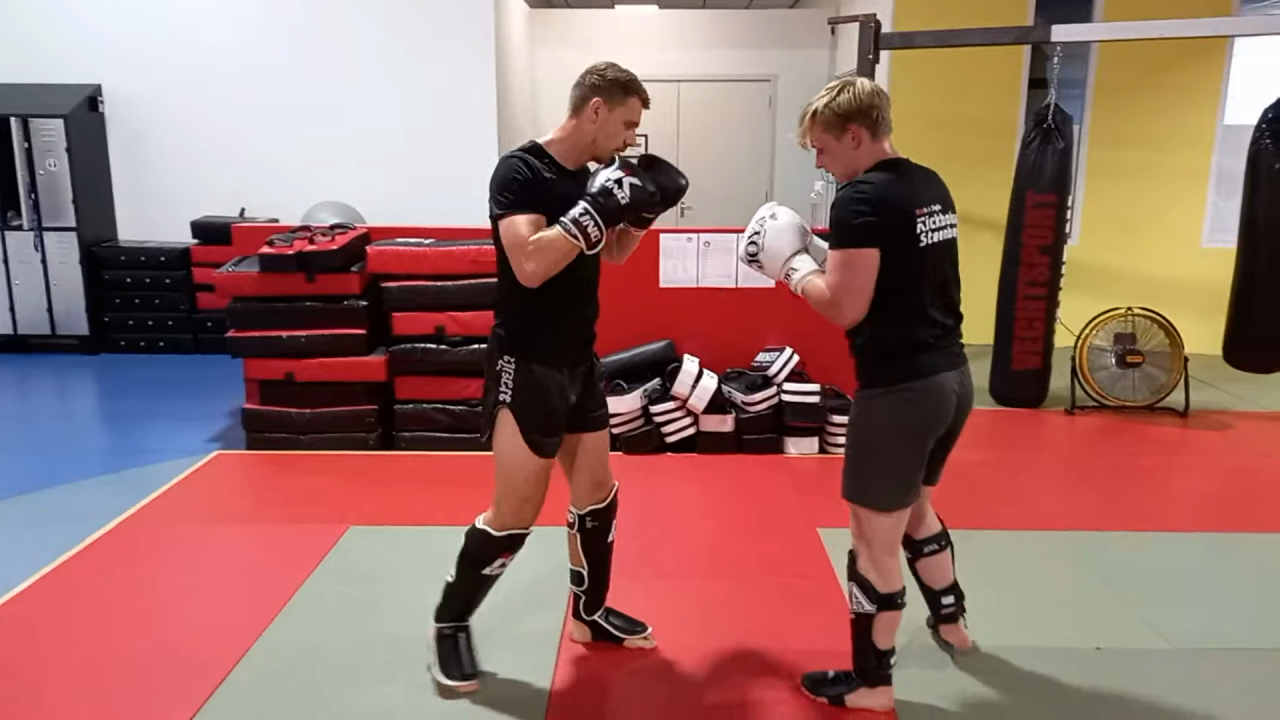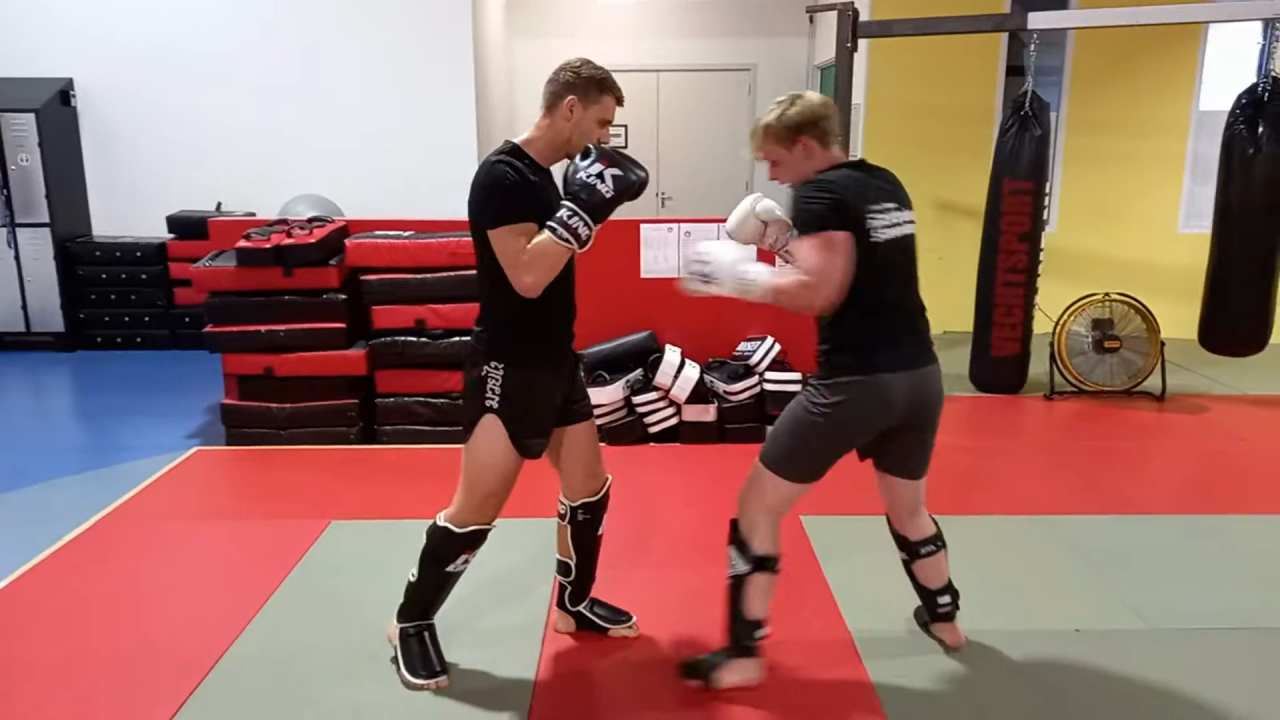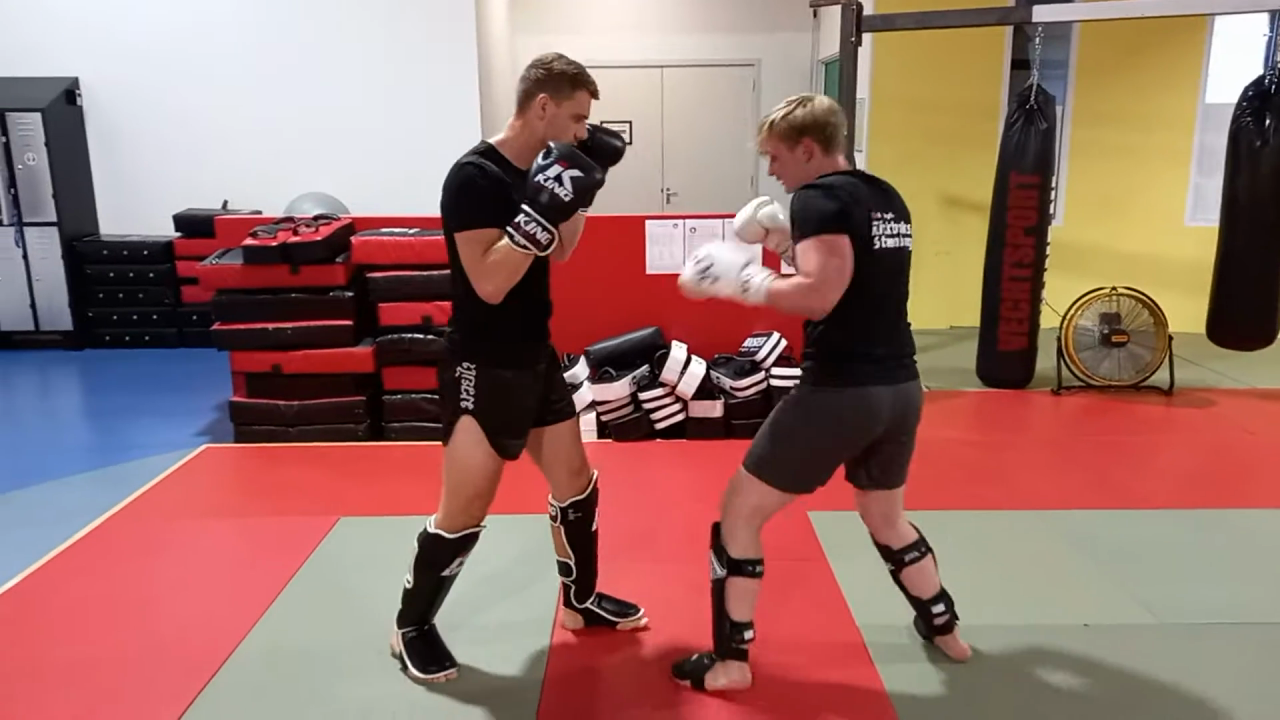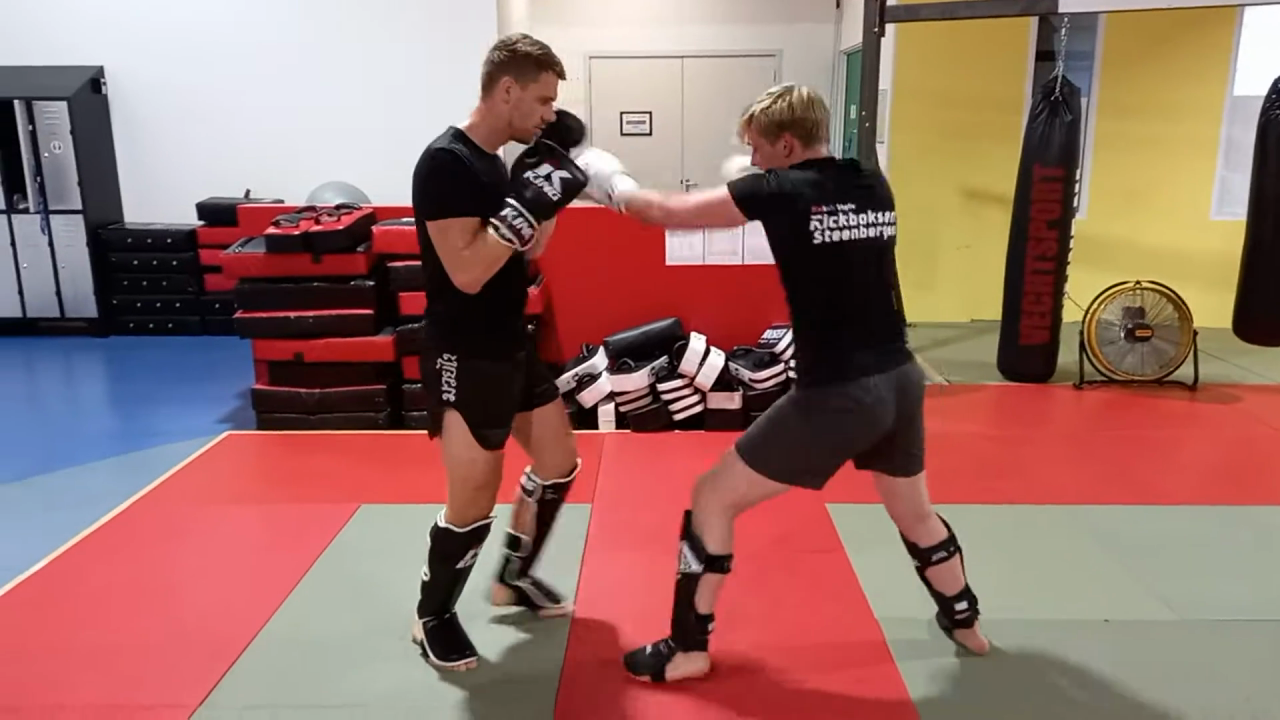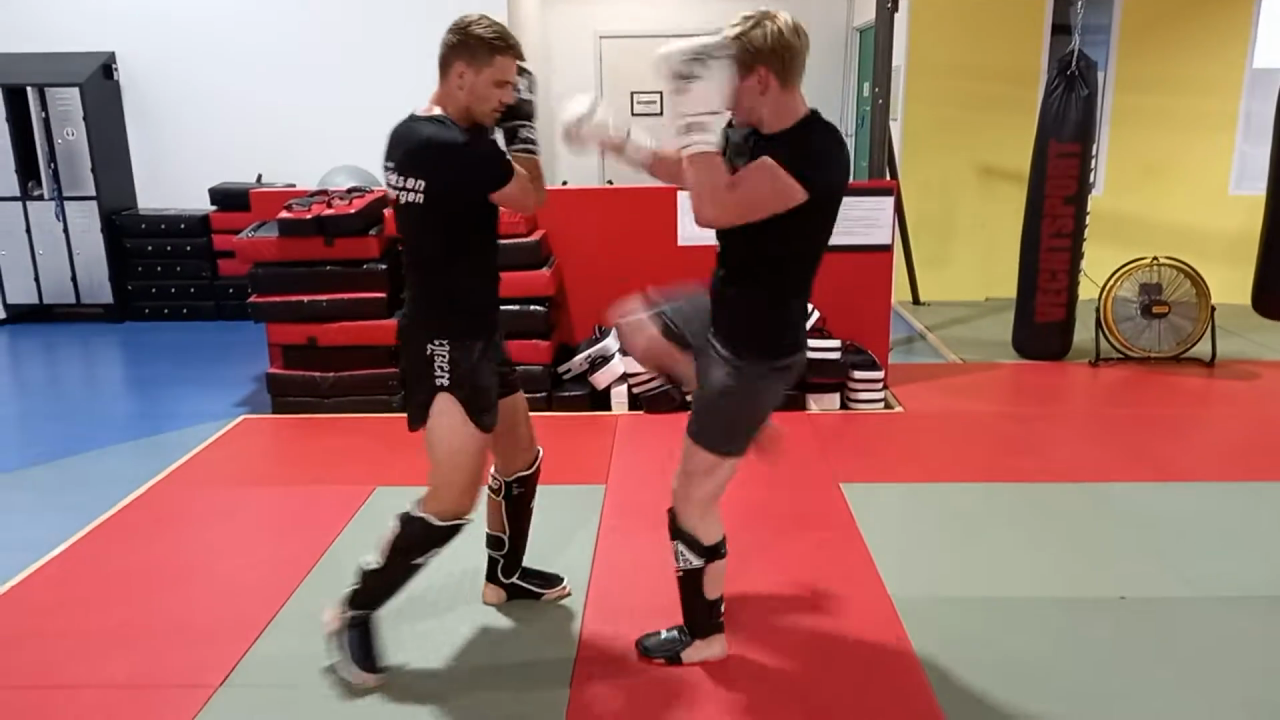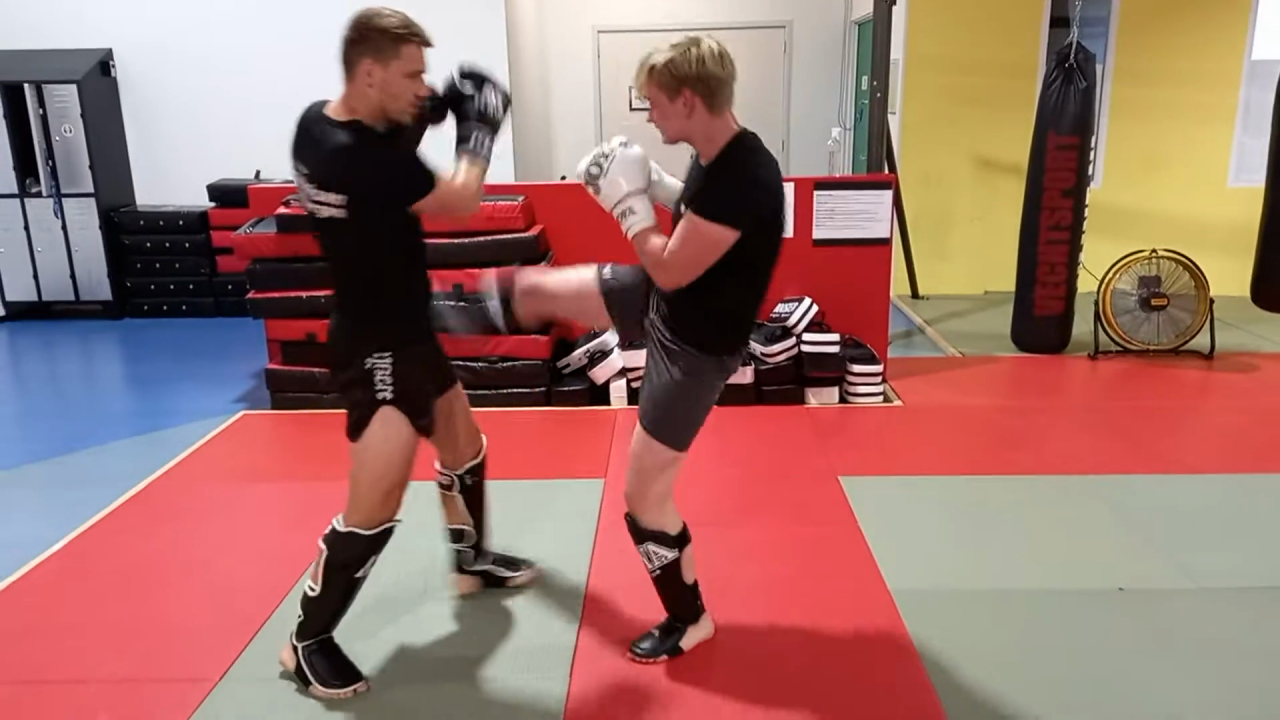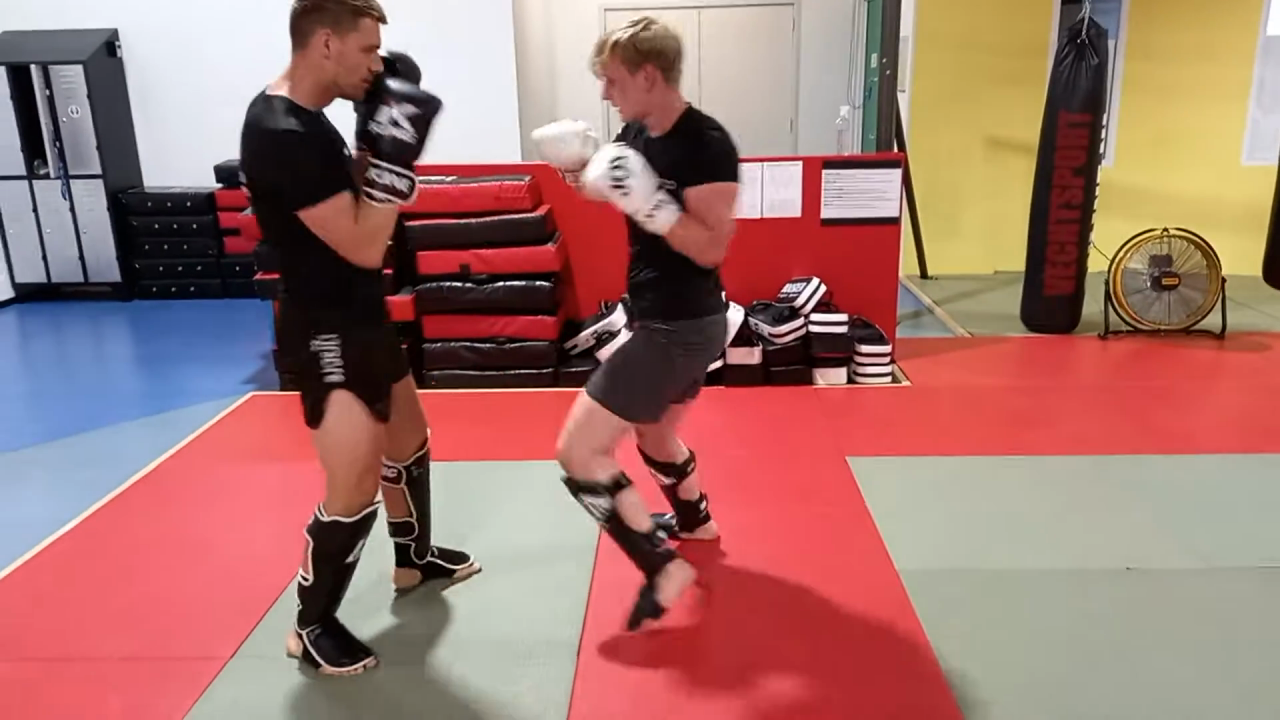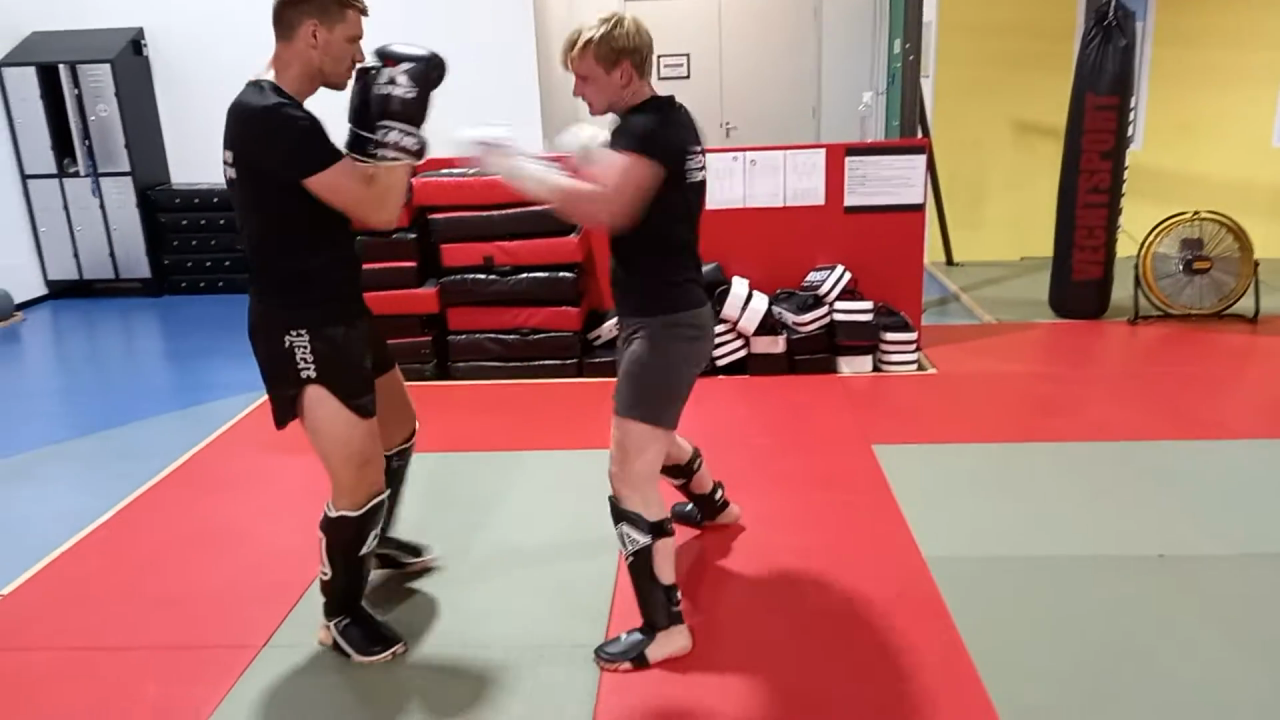
dt=0.3s
person 1, frame 1
left shoulder: (583, 176)
right shoulder: (521, 171)
left elbow: (610, 254)
right elbow: (532, 265)
left wrist: (641, 209)
right wrist: (600, 205)
left hip: (577, 361)
right hip: (526, 365)
left knee: (596, 493)
right knee: (514, 513)
left ankle: (590, 612)
right ankle: (449, 623)
person 1, frame 2
left shoulder: (543, 172)
right shoulder: (502, 174)
right elbow: (529, 276)
left wrist: (602, 201)
right wrist: (581, 204)
left hip: (555, 360)
right hip: (508, 367)
left knee: (589, 486)
right knee: (475, 511)
left ankle: (573, 603)
right ankle: (411, 622)
person 1, frame 3
left shoulder: (533, 171)
right shoulder: (474, 176)
left elbow: (559, 252)
right elbow: (488, 284)
left wrist: (584, 184)
right wrist: (541, 205)
left hip: (534, 357)
right hip: (481, 369)
left knee: (576, 484)
right knee: (463, 515)
left ankle: (582, 600)
right ankle: (411, 627)
person 1, frame 4
left shoulder: (500, 161)
right shoulder: (445, 163)
left elbow: (529, 249)
right elbow: (466, 274)
left wrist: (547, 176)
right wrist: (524, 203)
left hip: (511, 345)
right hip: (463, 357)
left knee: (558, 461)
right knee: (471, 506)
left ankle: (515, 575)
right ankle: (433, 616)
person 1, frame 5
left shoulder: (413, 135)
right shoulder: (458, 150)
right elbow: (532, 198)
left wrist: (502, 124)
right wrist: (521, 126)
left hip: (468, 331)
right hip: (444, 343)
left knee: (520, 459)
right knee: (451, 502)
left ankle: (505, 576)
right ankle: (353, 610)
person 1, frame 6
left shoulder: (316, 125)
right shoulder: (369, 159)
right elbow: (460, 202)
left wrist: (417, 120)
right wrist: (483, 124)
left hip: (400, 331)
right hip: (380, 347)
left knee: (465, 445)
right knee: (373, 510)
left ankle: (473, 561)
right ankle: (308, 639)
person 1, frame 7
left shoulder: (306, 116)
right shoulder: (280, 134)
left elbow: (355, 202)
right elbow: (364, 247)
left wrist: (392, 134)
right wrist: (396, 150)
left hip: (360, 317)
right hip: (326, 333)
left knee: (409, 442)
right knee: (352, 492)
left ankle: (415, 556)
right ankle: (312, 625)
person 1, frame 8
left shoulder: (289, 112)
right shoulder: (267, 119)
left elbow: (354, 194)
right elbow: (380, 212)
left wrist: (374, 121)
right wrist: (401, 118)
left hip: (337, 311)
right hip: (300, 329)
left knee: (397, 428)
right knee: (360, 482)
left ankle: (374, 545)
right ankle: (342, 614)
person 2, frame 1
left shoulder: (860, 199)
right shoulder: (929, 185)
left elbow: (845, 308)
left wrist: (791, 261)
right wrist: (811, 250)
left hip: (900, 390)
right hip: (951, 377)
left knee: (874, 541)
right knee: (913, 504)
right ankle: (951, 616)
person 2, frame 2
left shoulder: (821, 194)
right shoulder: (886, 184)
left elbow: (814, 294)
left wrist: (738, 273)
right wrist: (780, 233)
left hip: (854, 384)
right hip: (919, 376)
left knee: (759, 509)
right knee: (907, 506)
left ankle: (742, 654)
right ankle: (944, 616)
person 2, frame 3
left shoulder: (820, 198)
right shoulder: (887, 200)
left elbow: (818, 297)
left wrist: (737, 279)
right wrist: (784, 236)
left hip: (838, 394)
right hip: (902, 388)
left knee: (739, 514)
right knee: (884, 515)
left ankle: (730, 660)
right ankle: (943, 626)
person 2, frame 4
left shoulder: (777, 189)
right shoulder: (872, 183)
left elbow: (671, 213)
left wrist: (610, 183)
left hip: (836, 393)
right hip: (900, 379)
left knee: (712, 501)
right knee: (913, 508)
left ankle: (688, 647)
right ankle: (965, 621)
person 2, frame 5
left shoulder: (816, 152)
right shoulder: (751, 129)
left elbow: (717, 208)
right elbow: (673, 166)
left wrist: (696, 112)
right wrist: (614, 136)
left hip: (758, 350)
right hip: (728, 310)
left knee: (693, 497)
right knee: (636, 326)
left ankle: (702, 633)
right ankle: (750, 424)
person 2, frame 6
left shoulder: (743, 178)
right shoulder: (715, 155)
left elbow: (671, 270)
left wrist: (626, 198)
right wrist: (652, 186)
left hip: (696, 349)
right hip: (655, 303)
left knee: (644, 493)
right knee: (540, 288)
left ankle: (688, 619)
right ankle: (484, 313)
person 2, frame 7
left shoulder: (702, 145)
right shoulder: (640, 133)
left elbow: (709, 248)
right elbow: (593, 181)
left wrist: (644, 198)
right wrist: (578, 159)
left hip: (670, 325)
right hip: (678, 317)
left knee: (579, 455)
right knee: (652, 432)
left ankle: (663, 570)
right ankle: (693, 516)
person 2, frame 8
left shoulder: (647, 127)
right shoulder: (660, 121)
left elbow: (598, 208)
right elbow: (611, 191)
left wrist: (512, 162)
right wrist: (592, 157)
left hip: (663, 323)
right hip: (679, 314)
left knee: (630, 474)
right knee: (656, 434)
left ankle: (665, 626)
right ankle: (711, 503)
